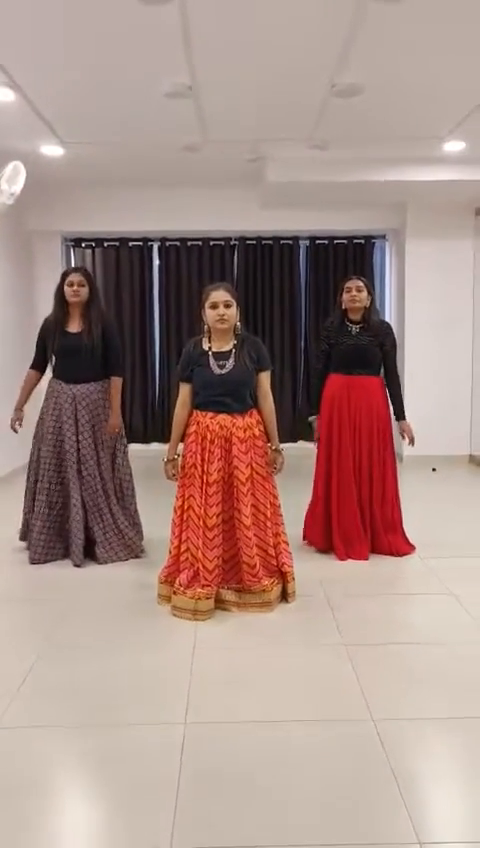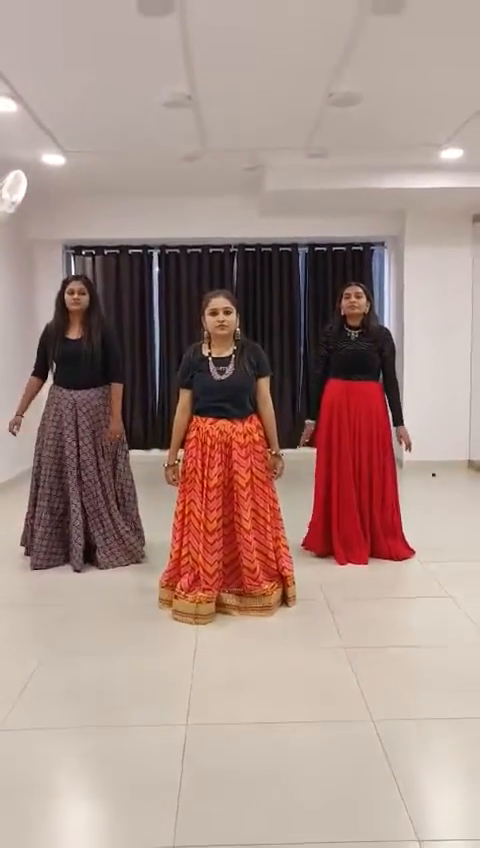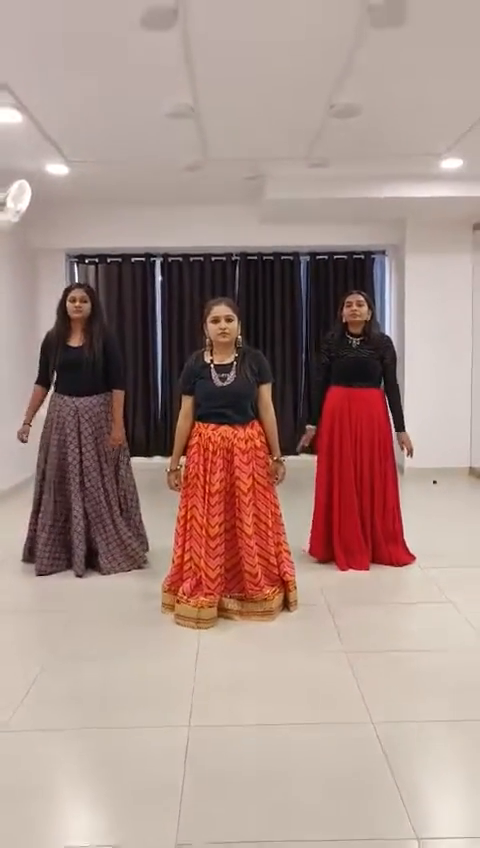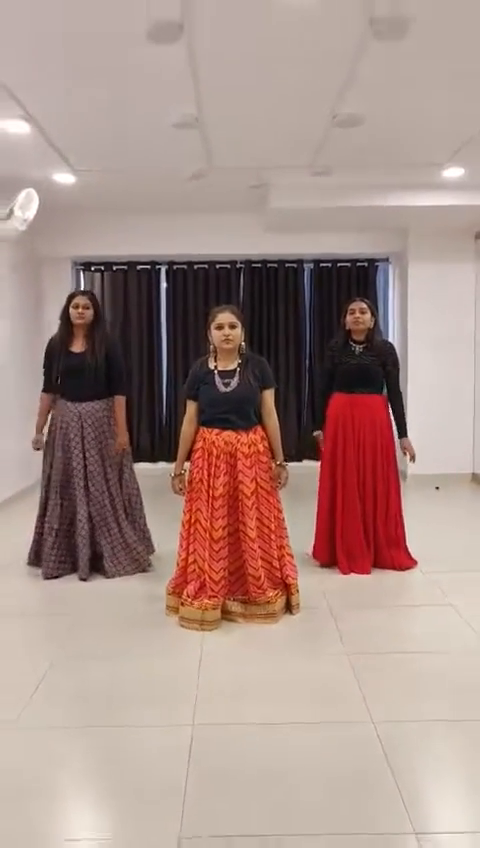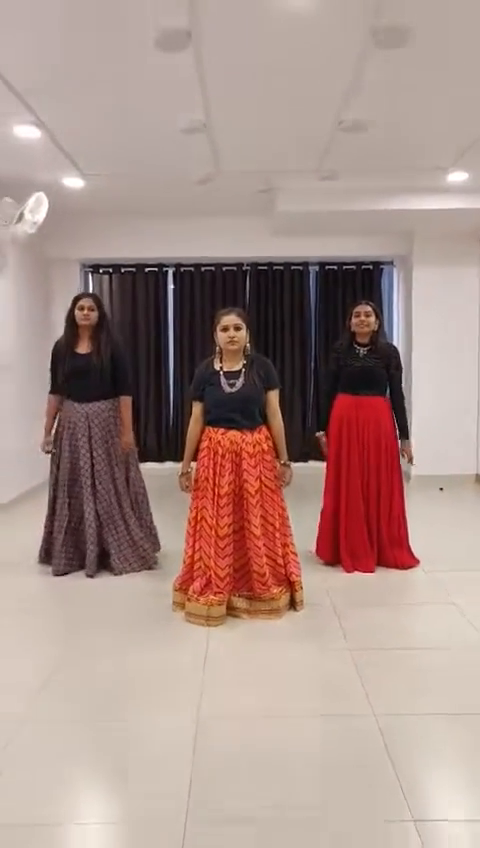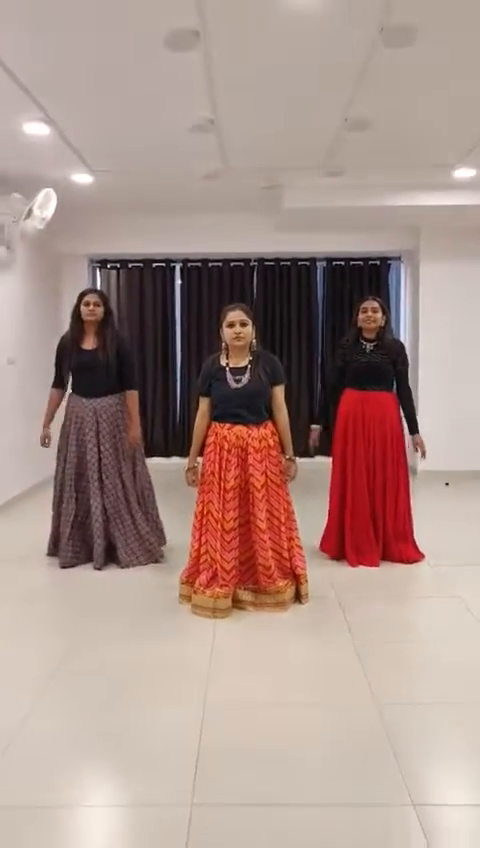
dt=0.1s
person 1, frame 1
left shoulder: (253, 347)
right shoulder: (193, 351)
left elbow: (265, 397)
right elbow: (183, 403)
left wrist: (275, 444)
right wrist: (171, 452)
left hip: (247, 438)
right hip: (204, 439)
left knee: (249, 512)
right knee: (204, 513)
left ankle: (250, 580)
right ankle: (201, 582)
person 1, frame 2
left shoulder: (253, 353)
right shoulder: (193, 357)
left elbow: (264, 403)
right elbow: (183, 409)
left wrist: (275, 450)
right wrist: (171, 457)
left hip: (246, 443)
right hip: (204, 444)
left knee: (249, 516)
right knee: (204, 518)
left ankle: (251, 585)
right ankle: (201, 587)
person 1, frame 3
left shoulder: (254, 360)
right shoulder: (195, 364)
left elbow: (266, 409)
right elbow: (185, 415)
left wrist: (276, 455)
right wrist: (174, 463)
left hip: (248, 450)
right hip: (206, 451)
left knee: (250, 521)
right knee: (206, 523)
left ankle: (252, 589)
right ankle: (204, 591)
person 1, frame 4
left shoulder: (258, 366)
right shoulder: (199, 370)
left elbow: (269, 415)
right elbow: (190, 420)
left wrist: (279, 460)
right wrist: (178, 467)
left hip: (251, 454)
right hip: (210, 455)
left knee: (253, 525)
right knee: (210, 527)
left ankle: (256, 592)
right ankle: (208, 594)
person 1, frame 5
left shoulder: (262, 367)
right shoulder: (205, 372)
left elbow: (274, 415)
right elbow: (196, 420)
left wrist: (284, 459)
right wrist: (185, 465)
left hip: (256, 453)
right hip: (216, 454)
left knee: (258, 522)
right knee: (216, 523)
left ankle: (260, 588)
right ankle: (213, 590)
person 1, frame 6
left shoulder: (269, 363)
right shoulder: (211, 367)
left elbow: (279, 410)
right elbow: (203, 416)
left wrist: (289, 454)
right wrist: (192, 460)
left hip: (261, 448)
right hip: (222, 449)
left knee: (264, 516)
right knee: (222, 518)
left ankle: (266, 581)
right ankle: (219, 583)
person 2, frame 1
left shoulder: (102, 324)
right shoulder: (51, 324)
left elbow: (116, 371)
right elbow: (37, 366)
left wrist: (115, 412)
right wrist: (19, 406)
left hip: (94, 402)
right hip: (59, 402)
left knee: (98, 472)
right knee: (56, 472)
left ankle: (107, 537)
right ankle: (53, 538)
person 2, frame 2
left shoulder: (102, 331)
right shoulder: (52, 331)
left elbow: (116, 377)
right elbow: (39, 374)
left wrist: (116, 418)
right wrist: (19, 412)
left hip: (95, 408)
right hip: (60, 408)
left knee: (98, 479)
right knee: (57, 478)
left ankle: (109, 543)
right ankle: (55, 544)
person 2, frame 3
left shoulder: (103, 339)
right shoulder: (53, 339)
left elbow: (117, 384)
right elbow: (42, 382)
left wrist: (118, 424)
right wrist: (27, 420)
left hip: (97, 415)
right hip: (62, 415)
left knee: (100, 484)
right knee: (59, 484)
left ankle: (111, 549)
right ankle: (58, 549)
person 2, frame 4
left shoulder: (105, 345)
right shoulder: (56, 345)
left elbow: (119, 390)
right elbow: (49, 389)
left wrist: (122, 429)
right wrist: (39, 428)
left hip: (100, 420)
right hip: (65, 421)
left knee: (105, 489)
right knee: (65, 489)
left ankle: (115, 553)
right ankle: (63, 553)
person 2, frame 5
left shoulder: (110, 346)
right shoulder: (62, 347)
left elbow: (124, 390)
right elbow: (57, 391)
left wrist: (127, 429)
right wrist: (49, 430)
left hip: (106, 420)
right hip: (72, 422)
left knee: (112, 487)
right knee: (73, 488)
left ankle: (122, 550)
right ankle: (71, 551)
person 2, frame 6
left shoulder: (115, 342)
right shoulder: (67, 343)
left elbow: (130, 385)
right elbow: (59, 385)
left wrist: (135, 424)
right wrist: (47, 422)
left hip: (113, 415)
right hip: (79, 417)
left knee: (119, 482)
right knee: (79, 483)
left ankle: (130, 544)
right ankle: (78, 544)
person 3, frame 1
left shoulder: (382, 329)
right shoulder: (331, 329)
left elbow: (392, 374)
right elbow: (321, 372)
left wrist: (401, 417)
right wrist: (317, 413)
left hip: (372, 403)
right hip: (337, 402)
left knee: (375, 470)
right knee: (338, 469)
left ankle: (381, 535)
right ankle: (340, 535)
person 3, frame 2
left shoulder: (381, 335)
right shoulder: (330, 335)
left elbow: (390, 380)
right elbow: (320, 377)
left wrist: (399, 423)
right wrist: (312, 419)
left hip: (371, 408)
right hip: (336, 408)
left knee: (374, 476)
right knee: (338, 475)
left ankle: (380, 540)
right ankle: (340, 540)
person 3, frame 3
left shoulder: (382, 343)
right shoulder: (331, 342)
left elbow: (392, 386)
right elbow: (322, 384)
left wrist: (401, 429)
right wrist: (313, 424)
left hip: (372, 415)
right hip: (337, 414)
left knee: (375, 481)
right knee: (339, 481)
left ankle: (381, 547)
right ankle: (342, 546)
person 3, frame 4
left shoulder: (385, 349)
right shoulder: (335, 349)
left elbow: (394, 392)
right elbow: (325, 390)
left wrist: (403, 434)
right wrist: (320, 428)
left hip: (375, 421)
right hip: (341, 420)
left knee: (378, 486)
right knee: (342, 486)
left ankle: (384, 551)
right ankle: (344, 550)
person 3, frame 5
left shoulder: (388, 352)
right shoulder: (340, 351)
left elbow: (397, 394)
right elbow: (328, 391)
left wrist: (405, 436)
right wrist: (323, 430)
left hip: (378, 422)
right hip: (344, 421)
left knee: (381, 486)
right knee: (345, 486)
left ankle: (388, 550)
right ankle: (348, 549)
person 3, frame 6
left shoulder: (395, 347)
right shoulder: (347, 346)
left elbow: (404, 389)
right elbow: (333, 386)
left wrist: (414, 430)
right wrist: (319, 422)
left hip: (385, 417)
right hip: (352, 416)
left knee: (388, 481)
right knee: (352, 481)
left ankle: (393, 544)
right ankle: (353, 543)
